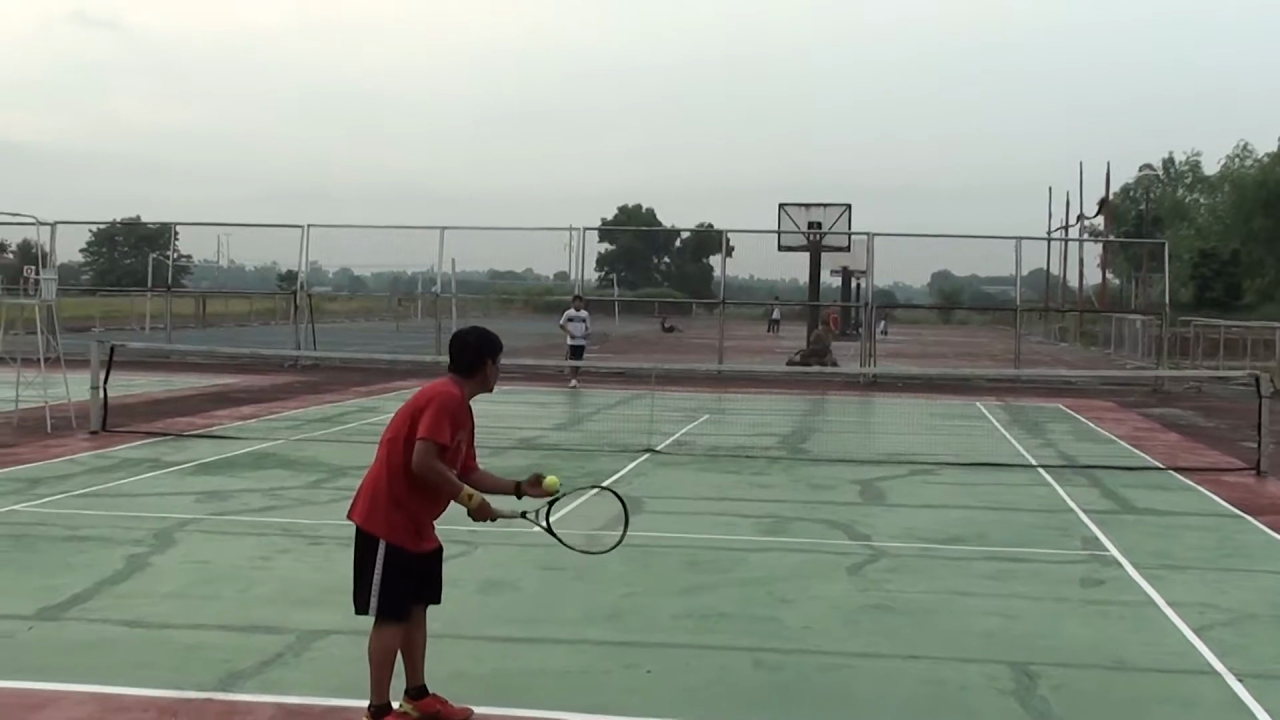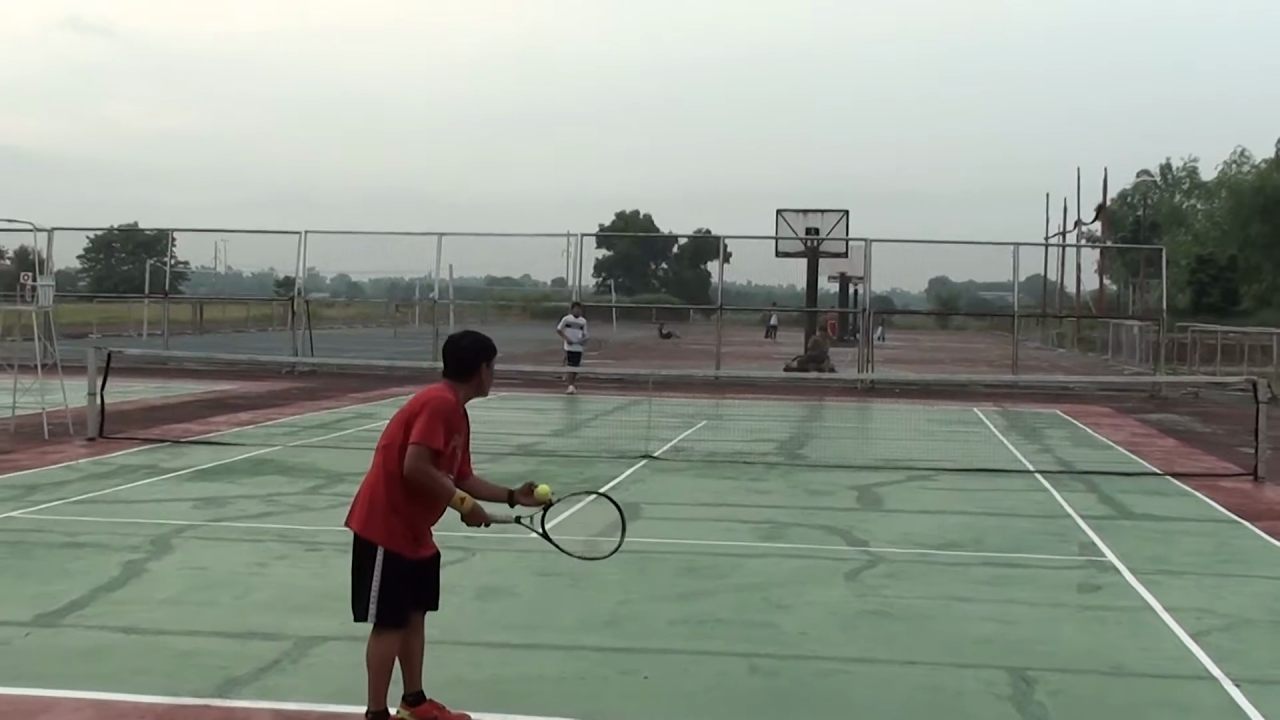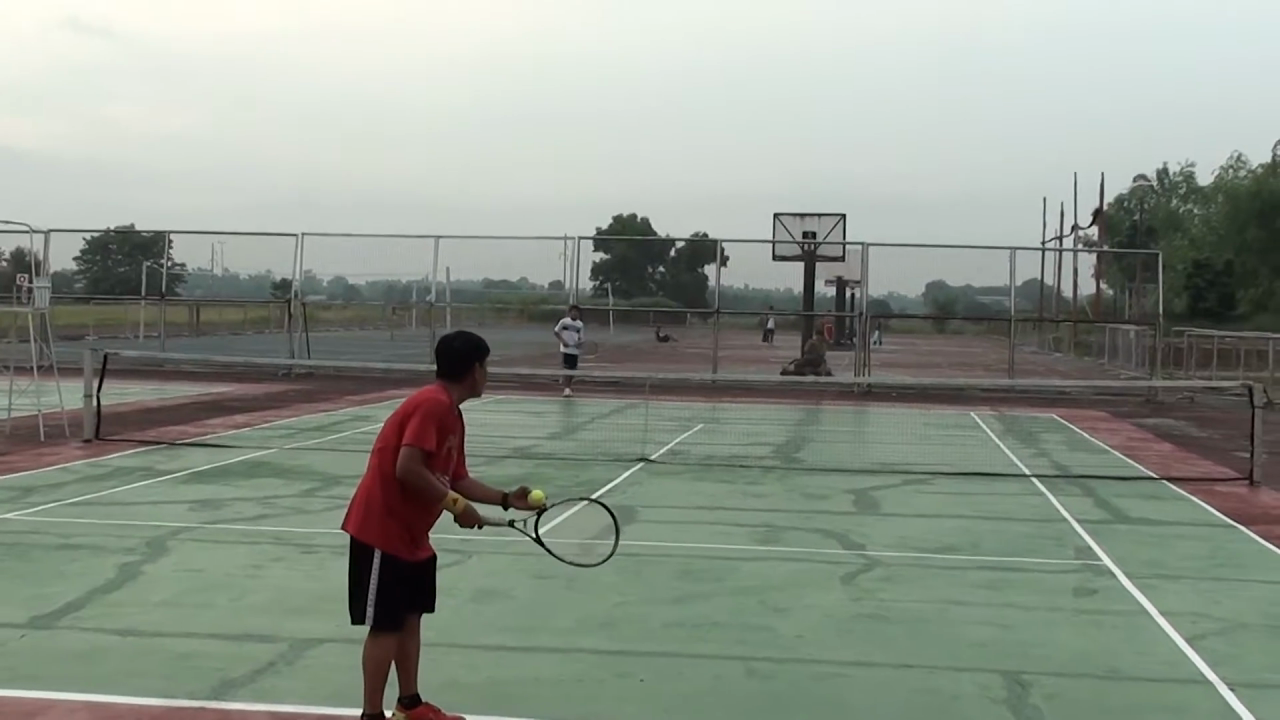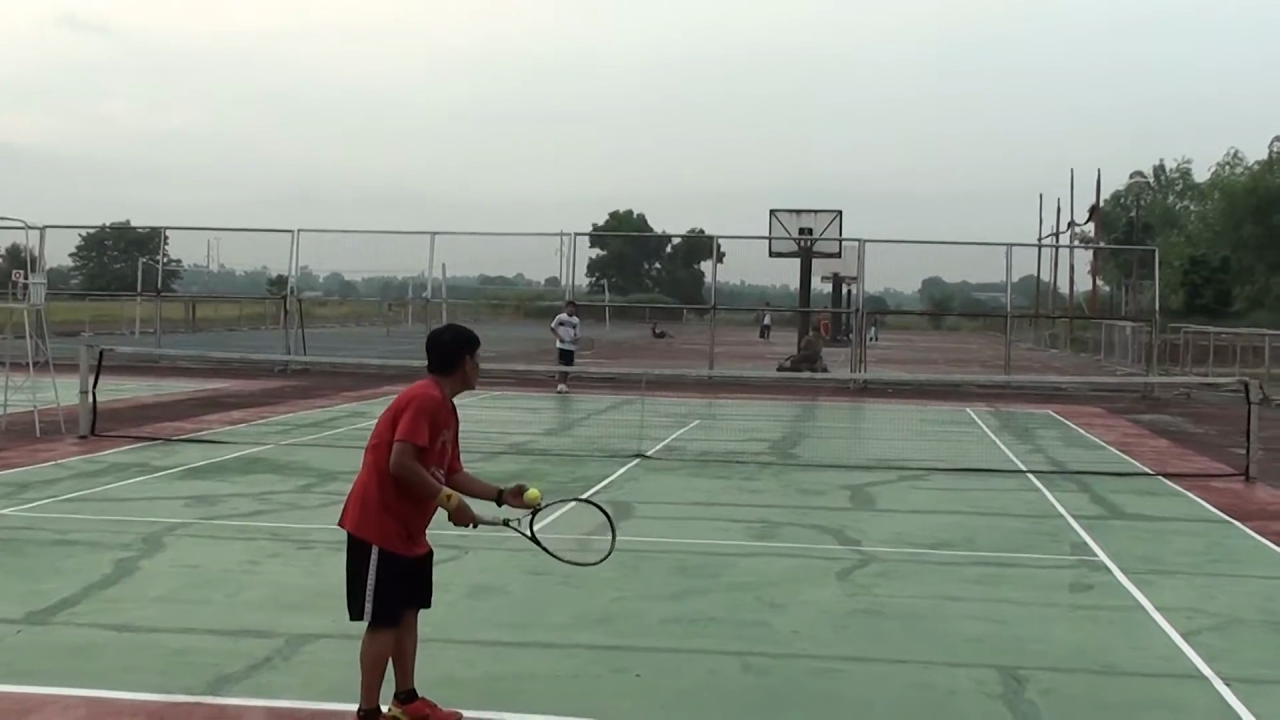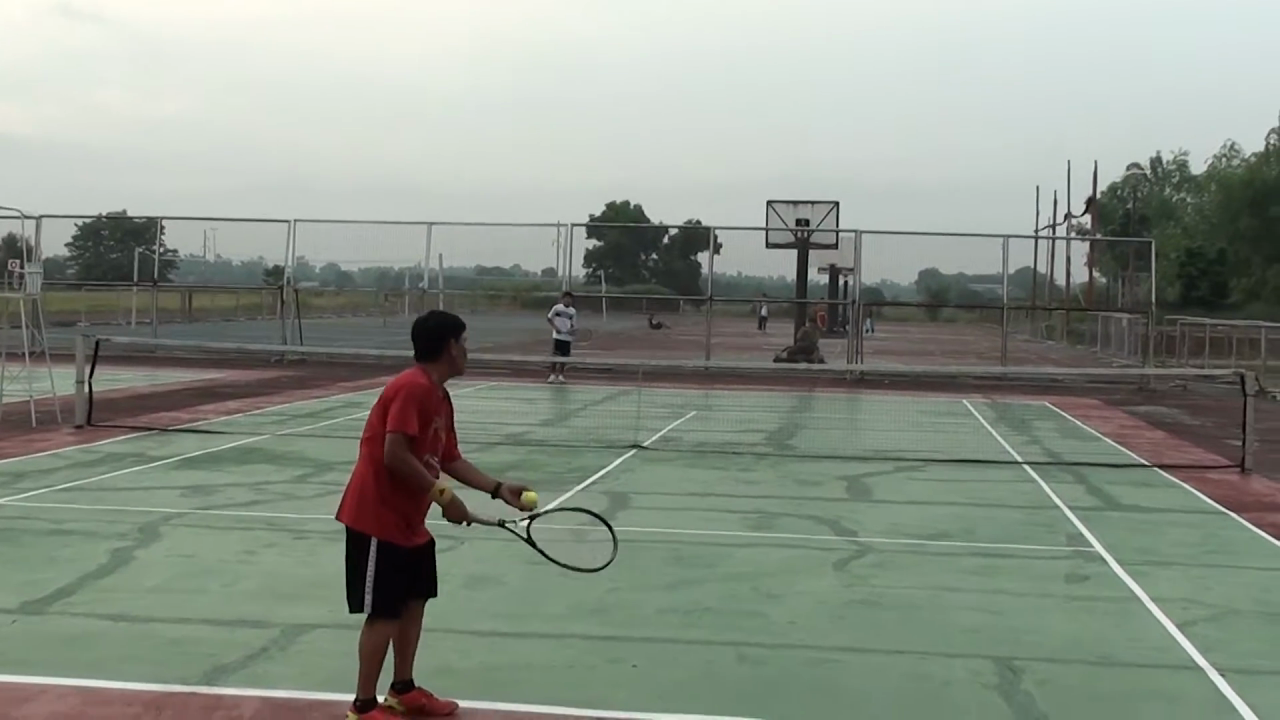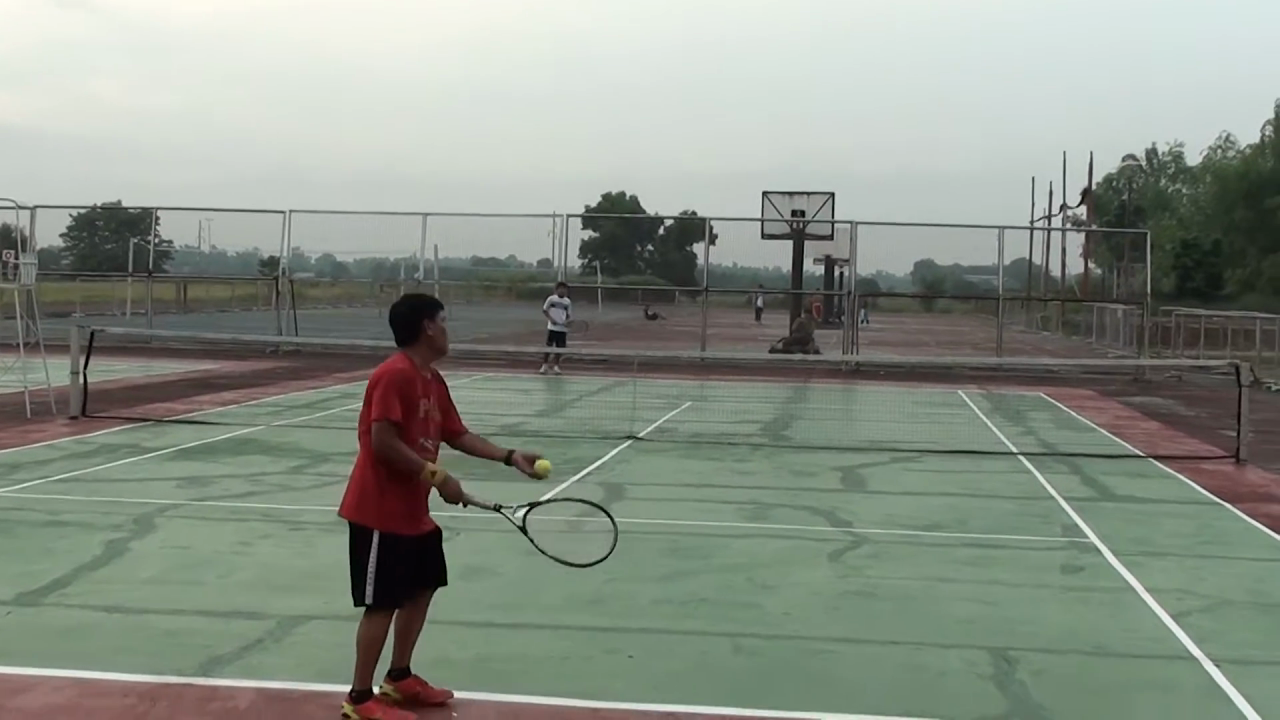
dt=0.1s
person 1, frame 1
left shoulder: (460, 407)
right shoulder: (444, 398)
left elbow: (467, 473)
right elbow: (423, 463)
left wrist: (520, 488)
right wrist: (470, 500)
left hip: (415, 525)
right hip: (388, 521)
left knee: (415, 609)
right knee: (391, 615)
person 1, frame 2
left shoulder: (457, 413)
right shoulder: (438, 403)
left elbow: (462, 478)
right elbow: (415, 467)
left wrist: (513, 496)
right wrist: (465, 505)
left hip: (414, 531)
right hip: (385, 527)
left knee: (414, 615)
right knee: (389, 622)
person 1, frame 3
left shoulder: (452, 415)
right shoulder: (431, 405)
left elbow: (456, 479)
right elbow: (407, 469)
left wrist: (507, 499)
right wrist: (457, 507)
left hip: (410, 534)
right hip: (382, 531)
left knee: (410, 617)
right knee: (386, 624)
person 1, frame 4
left shoulder: (447, 409)
right shoulder: (424, 400)
left elbow: (451, 472)
right elbow: (400, 464)
left wrist: (501, 495)
right wrist: (451, 503)
left hip: (410, 529)
right hip: (379, 526)
left knee: (408, 612)
right knee: (384, 620)
person 1, frame 5
left shoulder: (440, 396)
right shoulder: (413, 388)
left elbow: (450, 460)
right elbow: (393, 456)
left wrist: (499, 490)
right wrist: (444, 498)
left hip: (408, 521)
right hip: (377, 518)
left knee: (412, 603)
right knee: (384, 612)
person 1, frame 6
left shoulder: (432, 380)
right shoulder: (394, 374)
left elbow: (459, 435)
right elbow: (381, 443)
left wrist: (511, 457)
right wrist: (436, 476)
left hip: (415, 510)
right hip: (379, 511)
left knee: (421, 589)
right knee: (382, 602)
left ankle: (400, 678)
